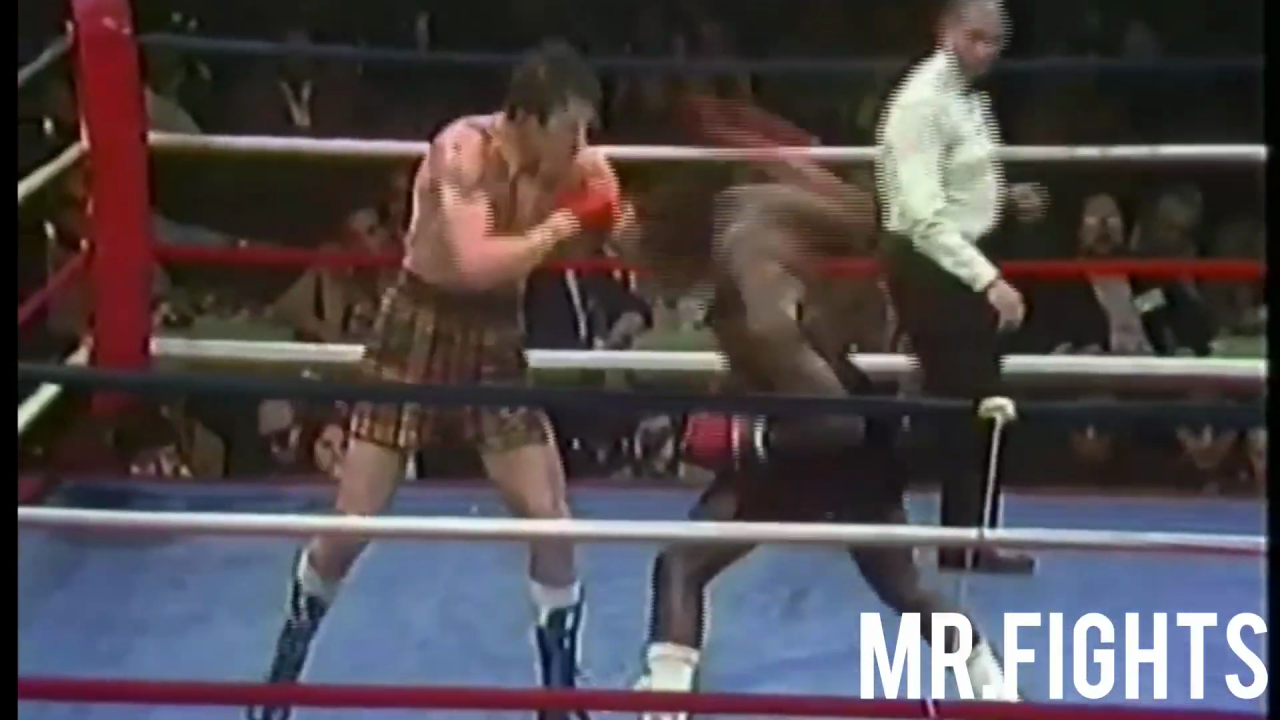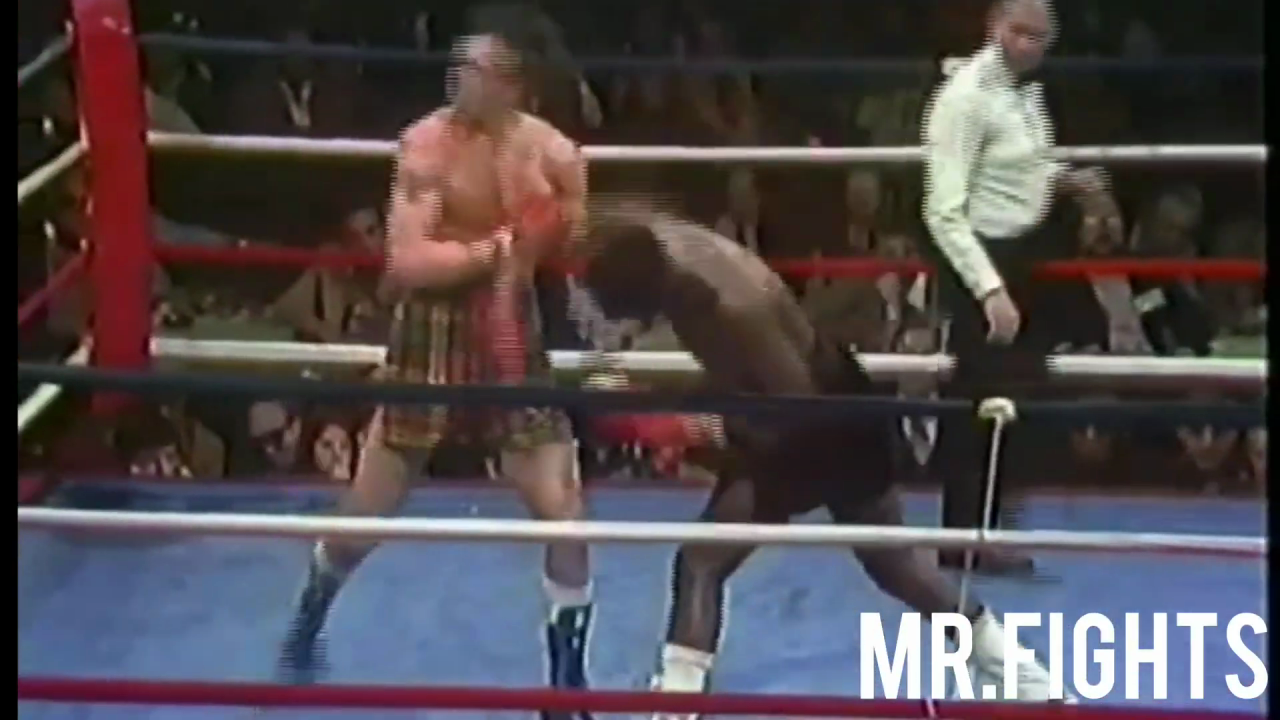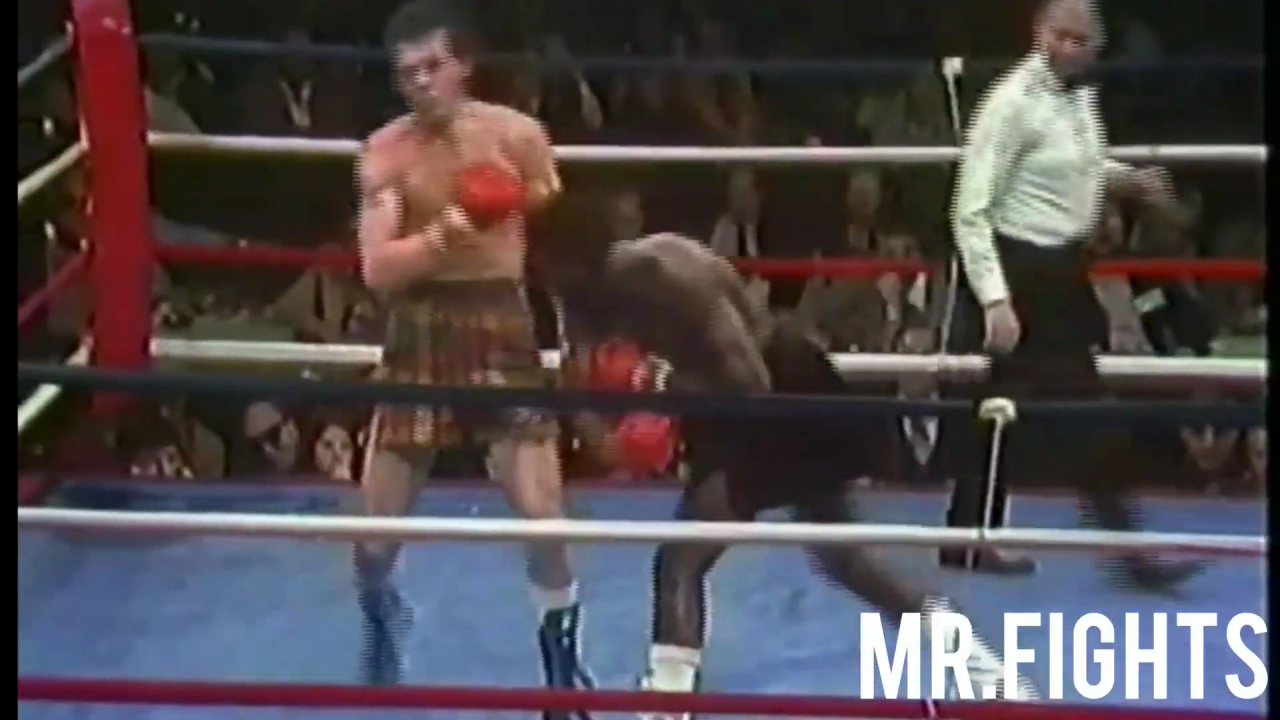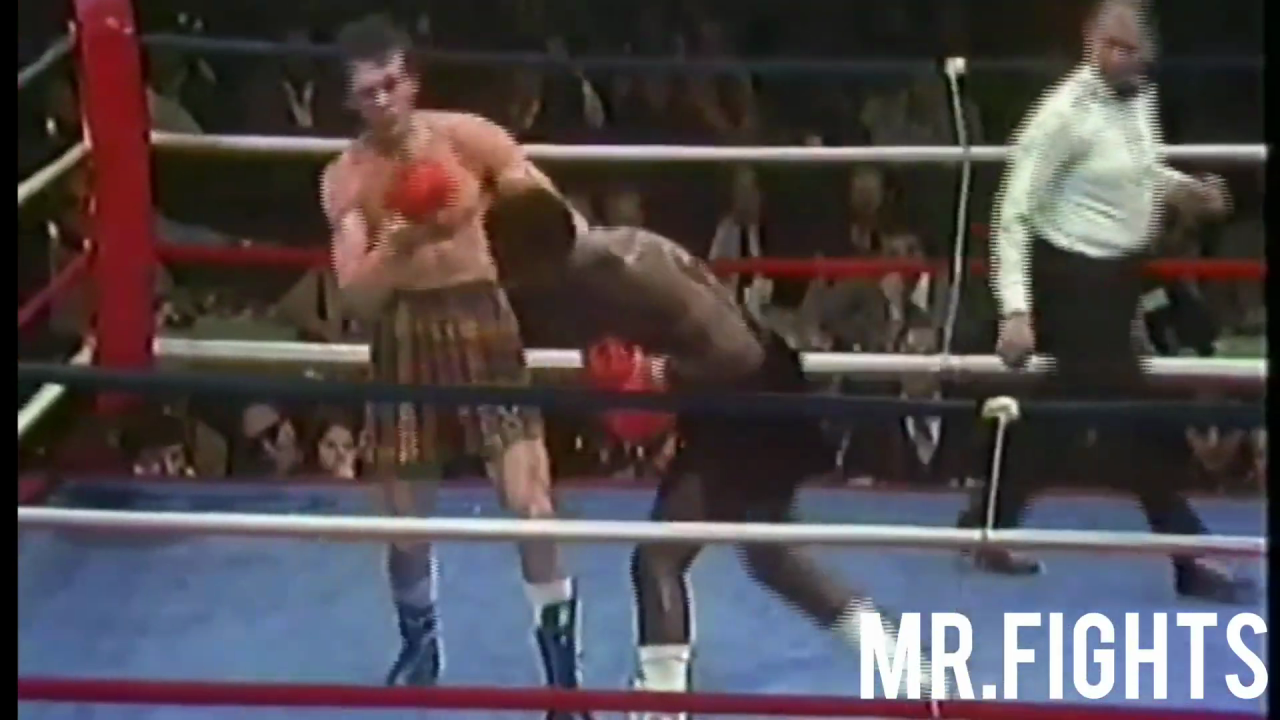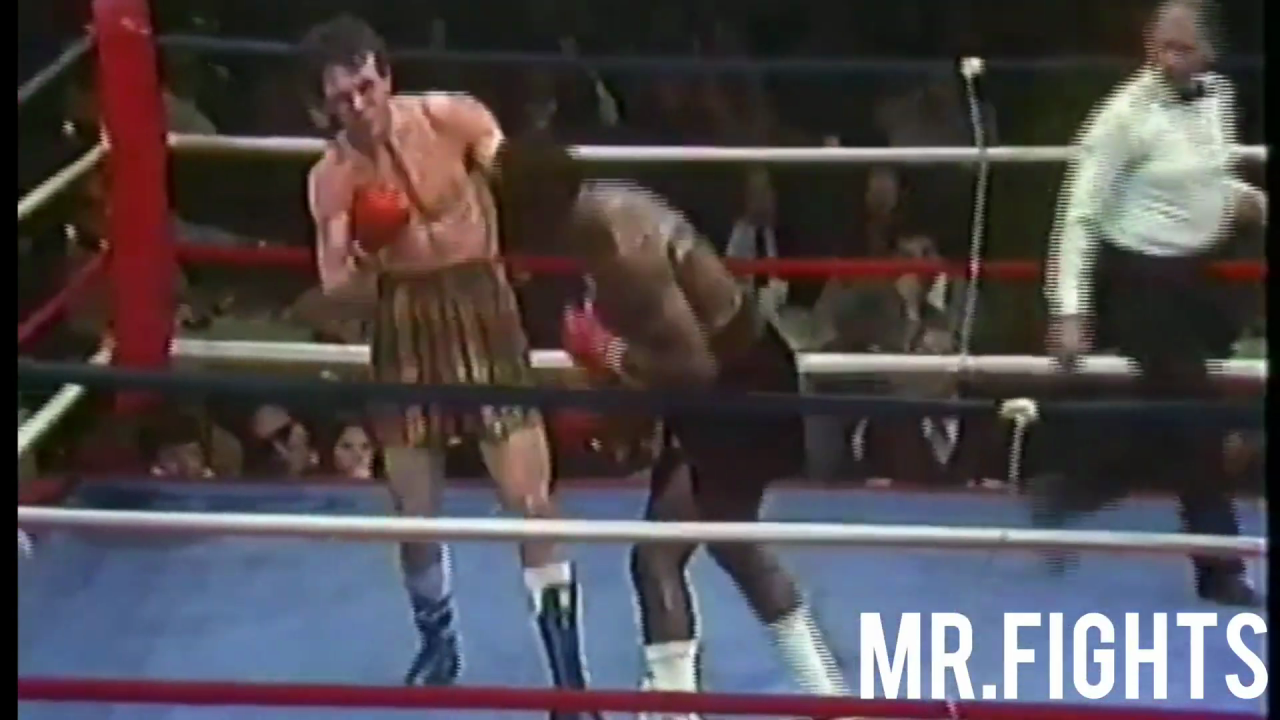
dt=0.1s
person 1, frame 1
left shoulder: (579, 169)
right shoulder: (461, 148)
right elbow: (476, 264)
right wrist: (565, 224)
left hip: (491, 341)
right hip: (417, 332)
left knee: (550, 521)
right knee: (348, 522)
right ankle: (288, 661)
person 1, frame 2
left shoulder: (555, 154)
right shoulder: (428, 142)
right elbow: (406, 263)
right wrist: (503, 244)
left hip: (507, 336)
right hip: (430, 332)
left knee: (564, 521)
right knee: (362, 520)
right ankle: (307, 625)
person 1, frame 3
left shoulder: (516, 136)
right shoulder: (383, 154)
right elbow: (378, 272)
right wrist: (455, 225)
left hip: (505, 329)
right hip: (421, 333)
left knee: (543, 523)
right knee: (377, 527)
left ankle: (567, 683)
right ankle: (383, 626)
person 1, frame 4
left shoulder: (472, 138)
right shoulder: (345, 179)
right elbow: (358, 294)
right wrist: (398, 229)
left hip: (484, 332)
right hip: (405, 342)
left knee: (533, 515)
right knee: (403, 535)
left ankle: (565, 680)
right ankle: (419, 643)
person 1, frame 5
left shoulder: (450, 116)
right shoulder: (330, 179)
right elbow: (336, 291)
right wrist: (363, 246)
left hip: (483, 310)
right hip: (404, 328)
left knee: (529, 501)
right knee: (414, 516)
left ankle: (566, 670)
right ankle: (438, 645)
person 2, frame 1
left shoulder: (969, 93)
right shoulder: (926, 102)
right elbow: (923, 215)
left wrist: (1002, 194)
right wrist: (990, 279)
left hip: (964, 260)
right hip: (934, 265)
left knee: (974, 399)
right knee: (964, 401)
left ankle: (967, 538)
person 2, frame 2
left shoulder: (1025, 86)
right shoulder: (968, 96)
right elbow: (944, 210)
left wrist: (1068, 179)
right wrist: (990, 289)
left hip: (1016, 252)
right hip: (979, 260)
left knee: (982, 398)
right knee: (1008, 400)
left ankle: (964, 536)
person 2, frame 3
left shoulder: (1080, 91)
right shoulder: (1013, 102)
right elbow: (970, 213)
left wrist: (1126, 178)
right wrist: (996, 299)
left hip: (1062, 261)
right hip: (1025, 265)
left knee: (1017, 408)
right knee: (1079, 401)
left ankle: (967, 535)
person 2, frame 4
left shoulder: (1142, 98)
right shoulder: (1063, 114)
right elbow: (1014, 218)
left wrist: (1187, 187)
right wrist: (1015, 308)
left hip: (1117, 273)
right hip: (1076, 280)
left knee: (1053, 418)
right knee: (1140, 420)
left ankle: (988, 523)
right ankle: (1189, 560)
person 2, frame 5
left shoulder: (1217, 96)
right shoulder: (1126, 116)
right elbow: (1079, 219)
left wrist: (1247, 199)
right wrist: (1071, 309)
left hip: (1193, 273)
right hip: (1144, 278)
left knee: (1171, 419)
left ankle: (1065, 498)
right ankle: (1219, 565)
person 3, frame 1
left shoulder: (757, 322)
right shoulder: (758, 210)
left elbow: (841, 425)
right elbow: (859, 219)
left wrist: (745, 438)
right wrist: (787, 161)
left hip: (827, 452)
left knee: (683, 564)
right knee: (894, 574)
person 3, frame 2
left shoulder: (734, 304)
right shoulder: (662, 249)
left elbow: (792, 418)
left hip: (819, 417)
left knee: (701, 563)
right knee: (893, 558)
person 3, frame 3
left shoulder: (674, 275)
right shoulder: (608, 275)
left elbow: (754, 384)
left hip: (792, 399)
left knee: (681, 561)
right knee: (845, 554)
right ankle: (984, 671)
person 3, frame 4
left shoulder: (637, 270)
right shoulder: (584, 262)
left elbow: (736, 354)
left wrist: (657, 377)
left hip: (755, 392)
right hip: (731, 392)
left knee: (660, 559)
right knee: (769, 553)
person 3, frame 5
left shoulder: (629, 254)
right shoulder: (603, 203)
left elbow: (696, 369)
left wrist: (616, 358)
left hip: (739, 387)
right hip: (753, 363)
left knee: (657, 556)
right knee: (732, 539)
